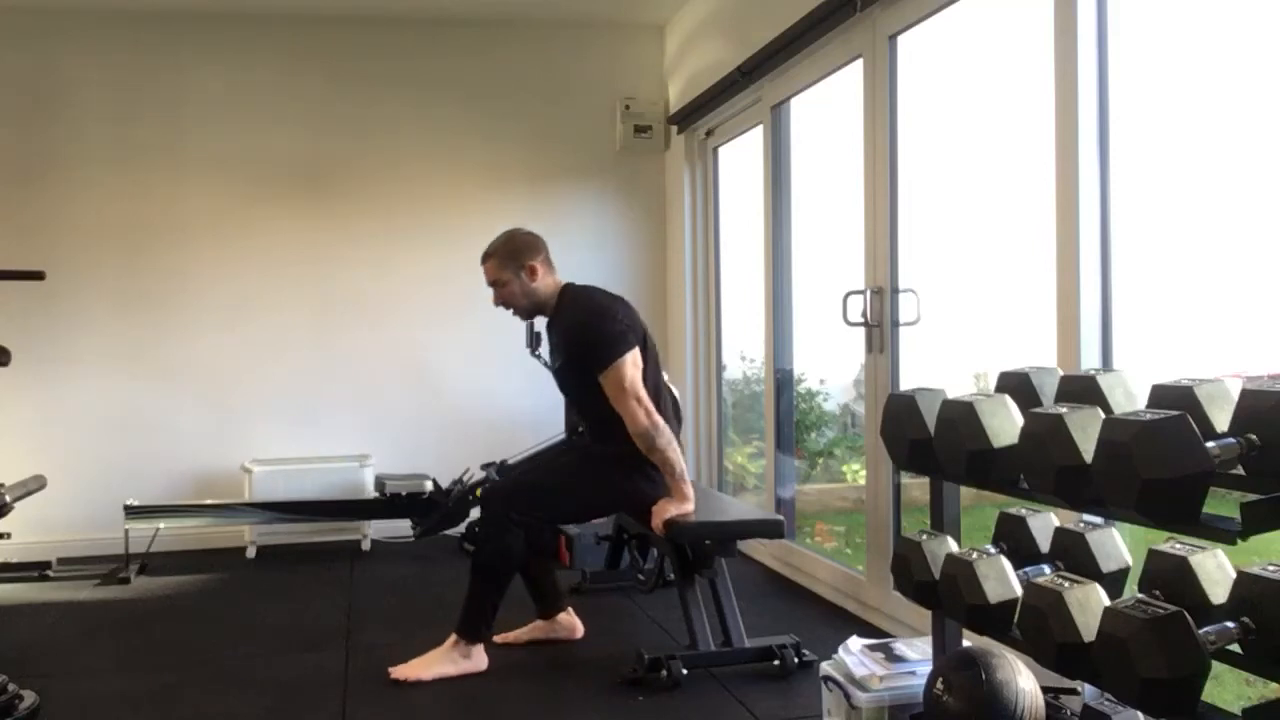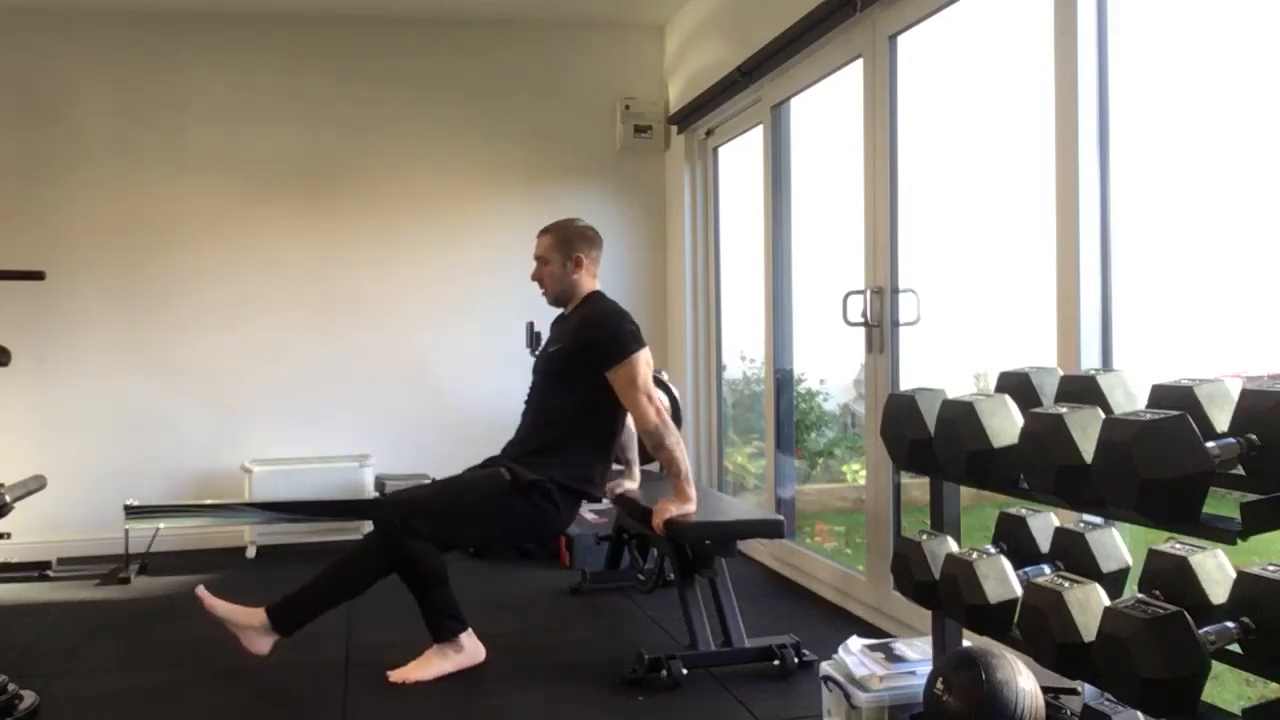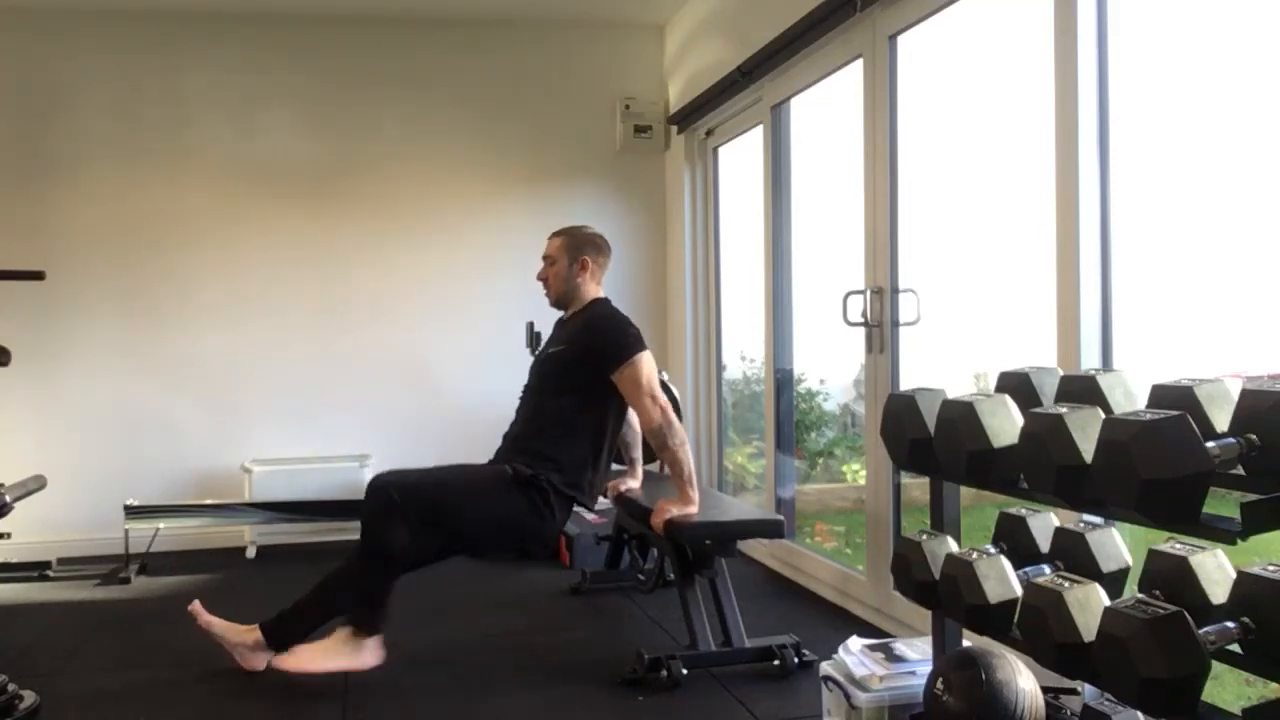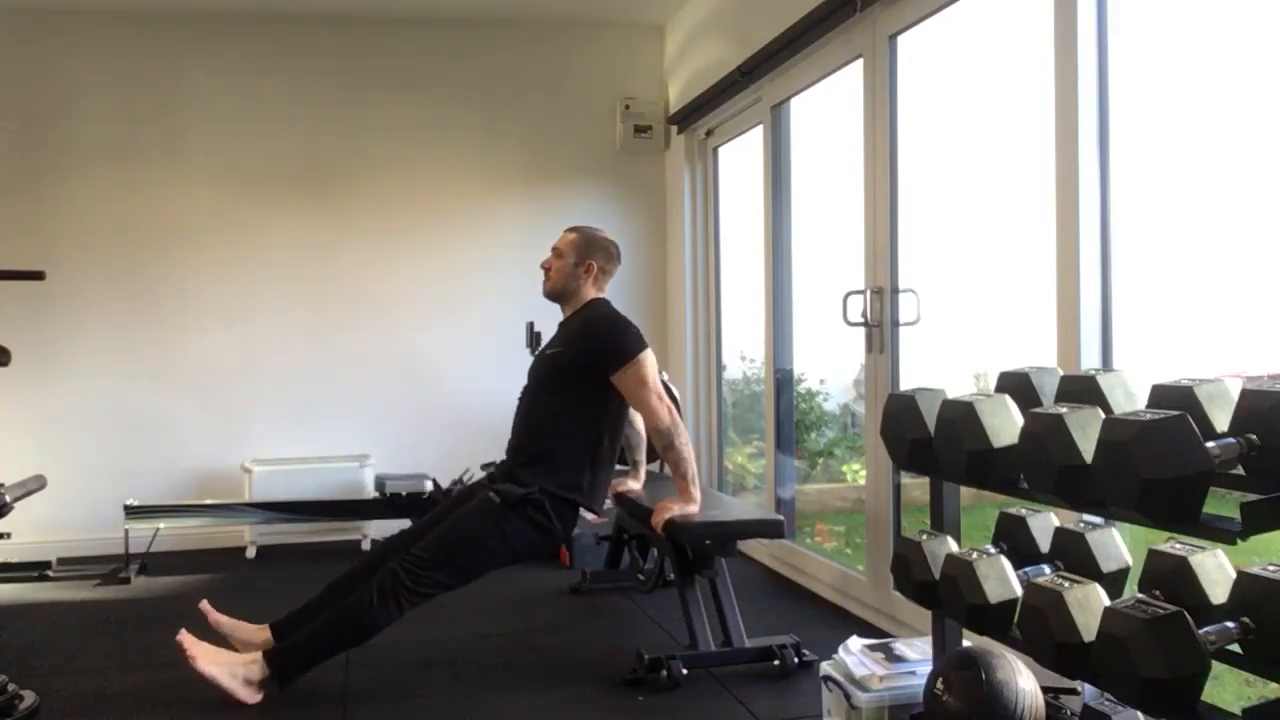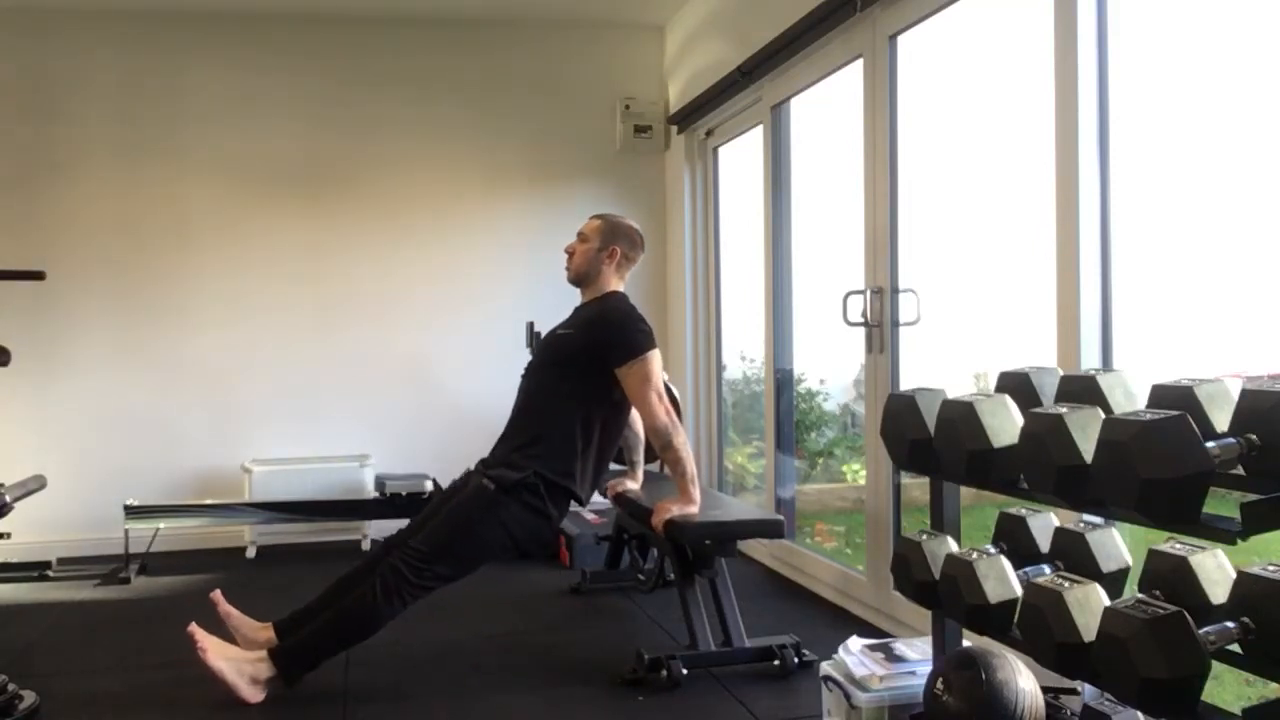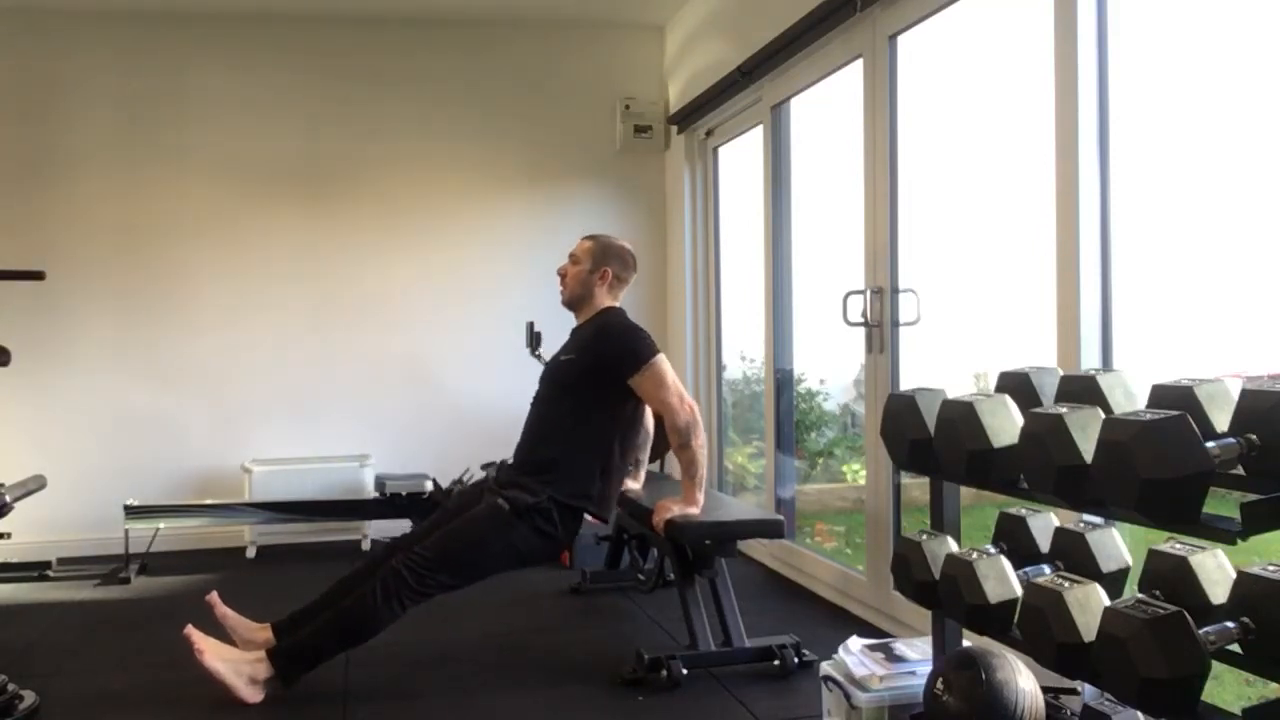
dt=0.7s
person 1, frame 1
left shoulder: (591, 317)
right shoulder: (562, 319)
left elbow: (638, 409)
left wrist: (681, 494)
left hip: (634, 467)
right hip: (606, 451)
left knee: (506, 503)
right knee: (508, 499)
left ankle: (467, 648)
right ankle: (557, 618)
person 1, frame 2
left shoulder: (606, 323)
right shoulder: (570, 323)
left elbow: (648, 410)
right elbow: (607, 406)
left wrist: (683, 496)
right wrist: (628, 474)
left hip: (541, 493)
right hip: (518, 472)
left knee: (399, 516)
right knee: (396, 524)
left ankle: (455, 643)
right ankle: (273, 622)
person 1, frame 3
left shoulder: (606, 328)
right shoulder: (573, 327)
left elbow: (654, 411)
right elbow: (620, 407)
left wrist: (685, 498)
right wrist: (632, 474)
left hip: (532, 496)
right hip: (513, 484)
left knee: (388, 494)
right knee: (393, 524)
left ankle: (361, 638)
right ankle: (266, 635)
person 1, frame 4
left shoulder: (605, 328)
right shoulder: (579, 328)
left elbow: (658, 409)
right elbow: (626, 406)
left wrist: (687, 496)
right wrist: (634, 474)
left hip: (536, 504)
right hip: (513, 486)
left knee: (405, 575)
right knee: (396, 550)
left ankle: (263, 669)
right ankle: (271, 637)
person 1, frame 5
left shoulder: (617, 320)
right shoulder: (593, 318)
left elbow: (655, 409)
right elbow: (625, 405)
left wrist: (687, 497)
right wrist: (633, 475)
left hip: (528, 489)
right hip: (506, 473)
left knee: (407, 572)
right knee: (397, 551)
left ankle: (268, 668)
right ankle: (276, 635)
person 1, frame 6
left shoulder: (616, 336)
right shoulder: (593, 336)
left elbow: (680, 409)
right elbow: (637, 406)
left wrist: (691, 498)
right wrist: (633, 474)
left hip: (538, 509)
right hip: (515, 489)
left knee: (409, 574)
right knee: (401, 552)
left ankle: (268, 668)
right ankle: (274, 636)
